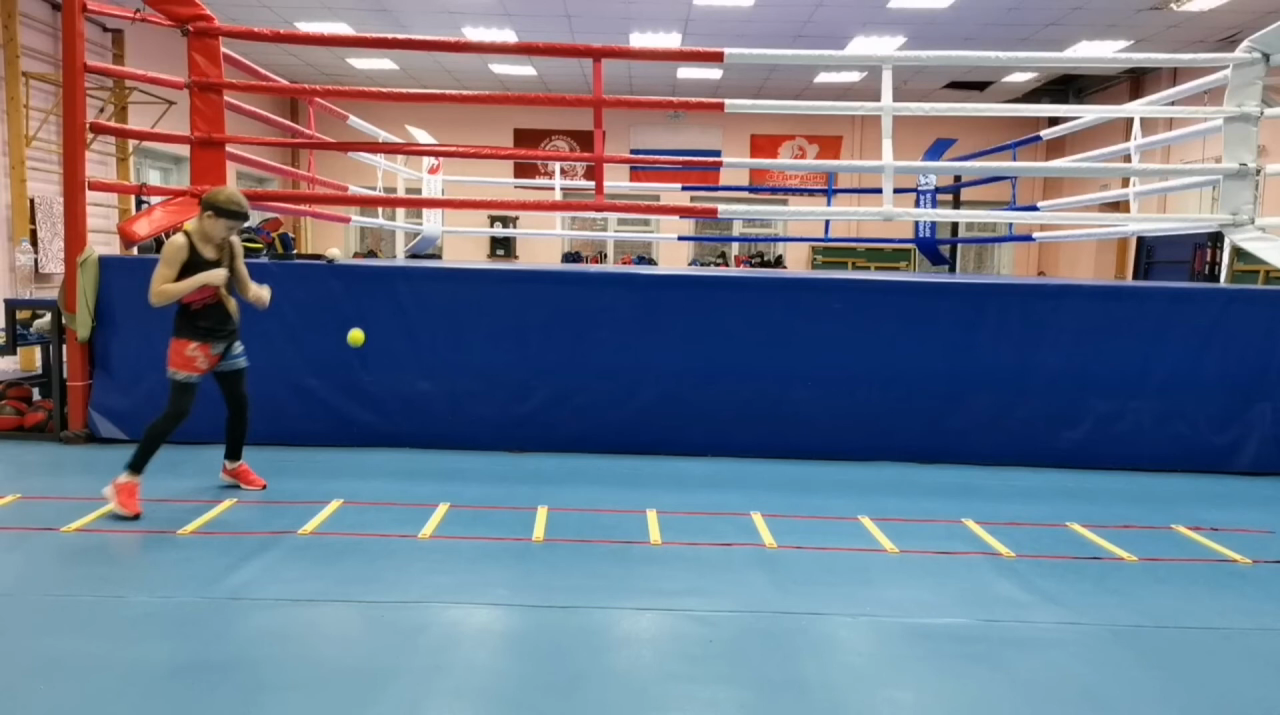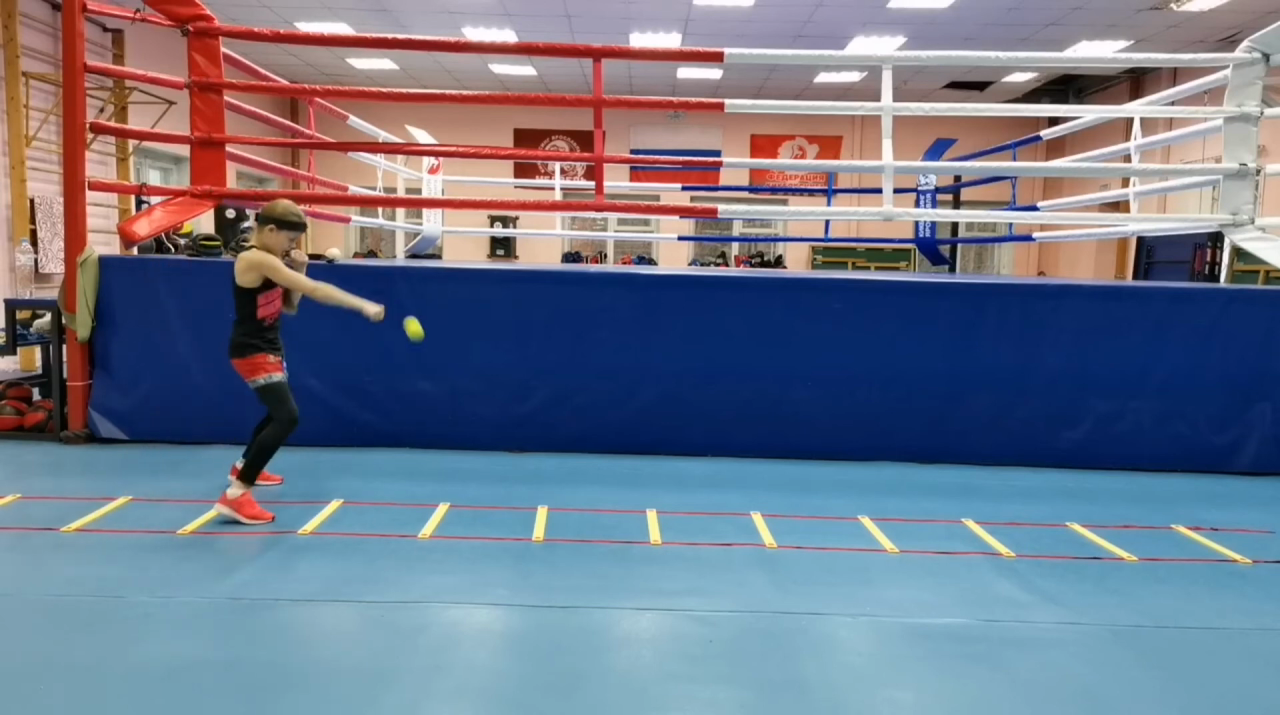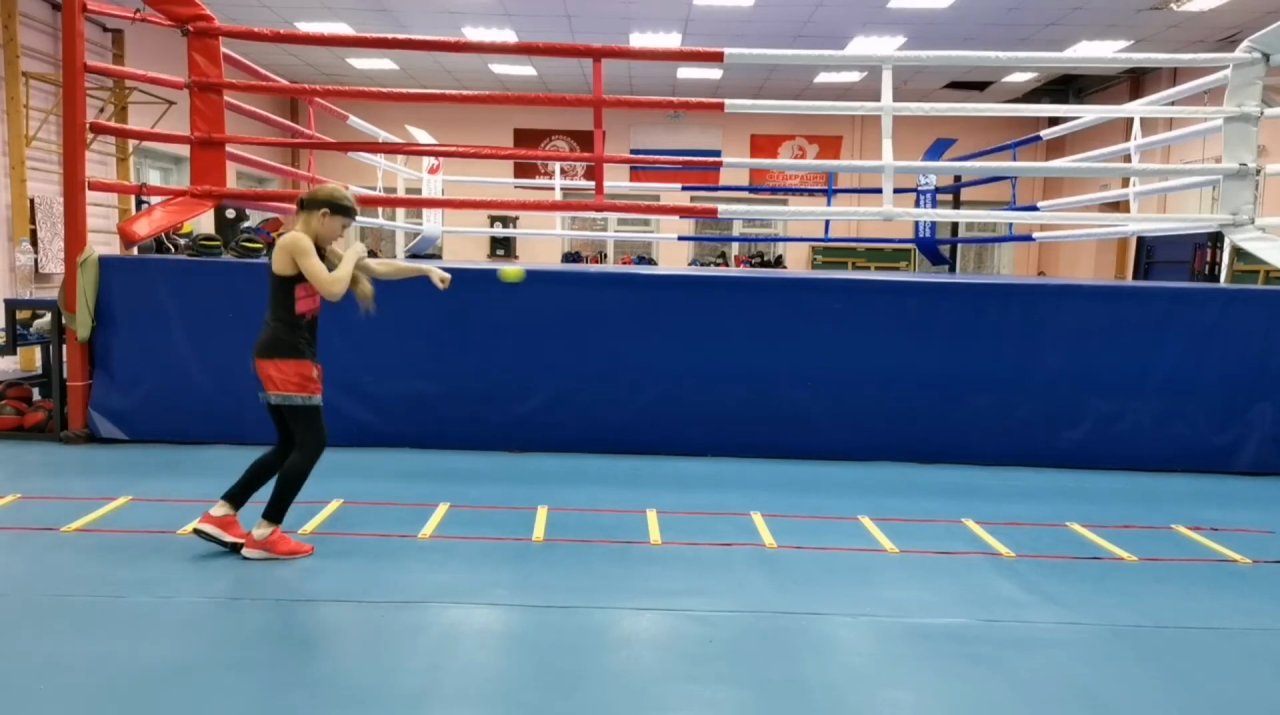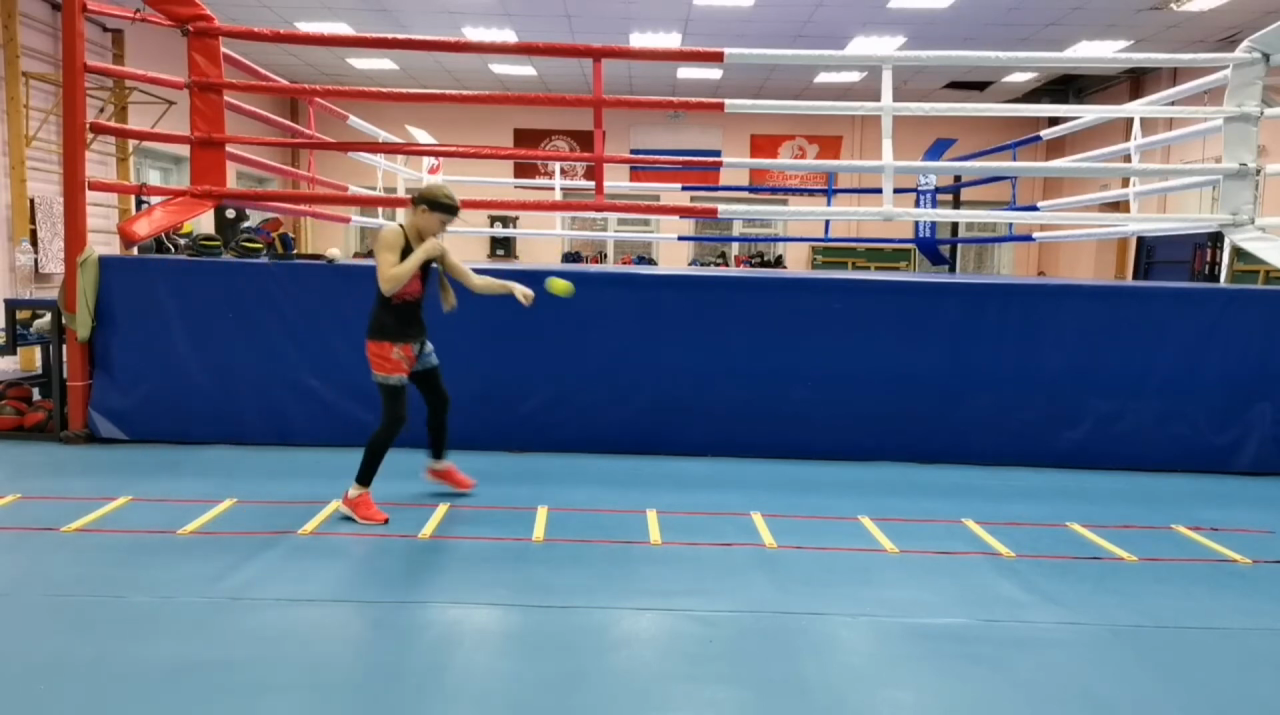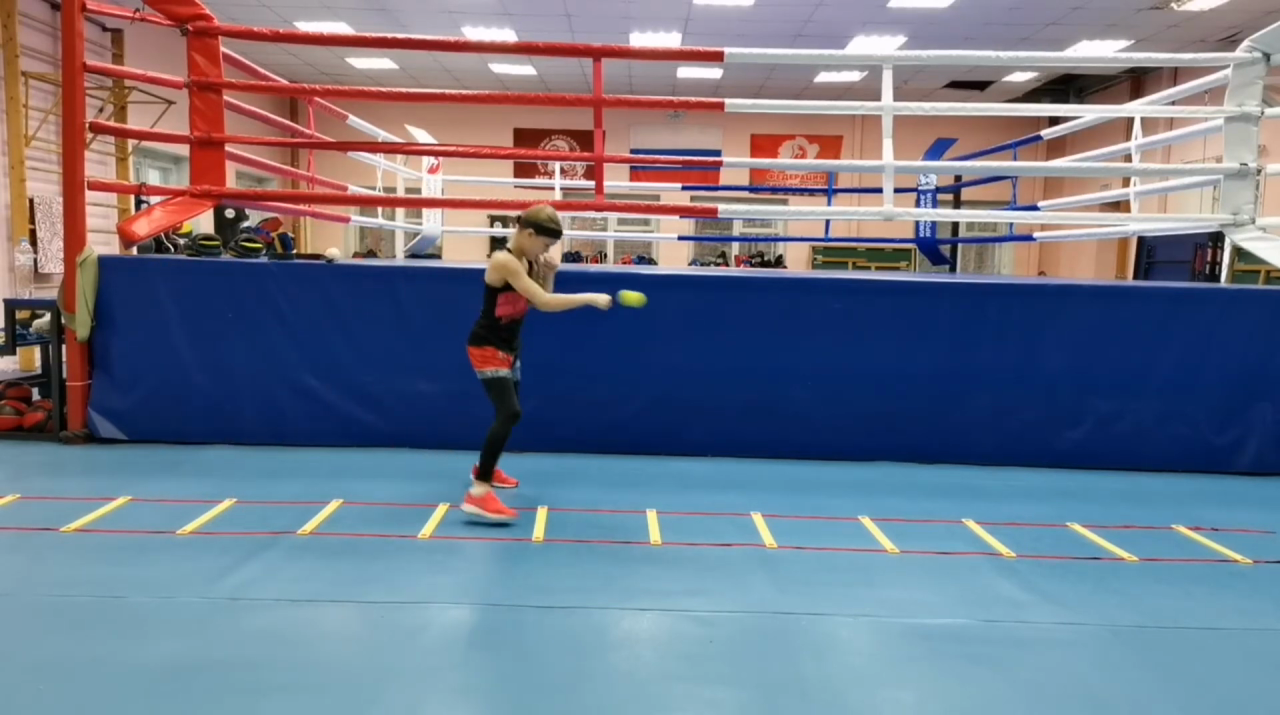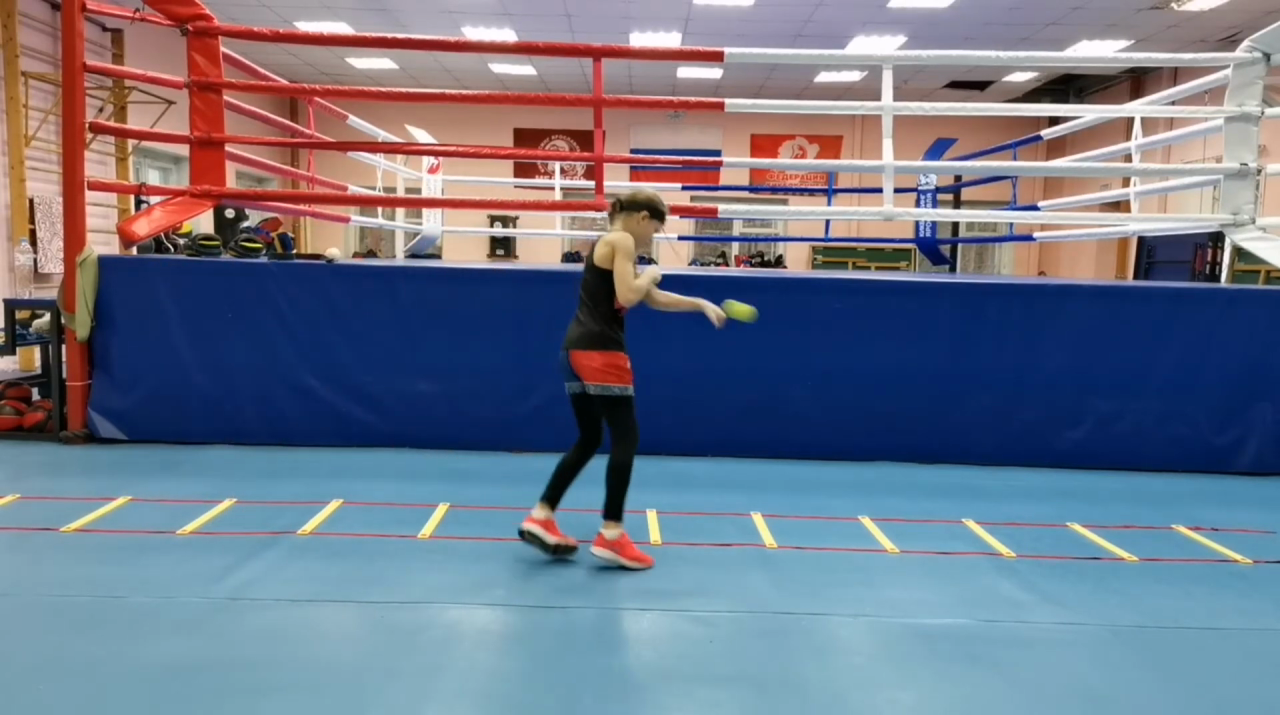
dt=0.7s
person 1, frame 1
left shoulder: (233, 246)
right shoulder: (179, 245)
left elbow: (245, 286)
right elbow: (157, 296)
left wrist: (259, 293)
right wrist: (203, 278)
left hip: (227, 337)
right hip: (192, 340)
left knee: (239, 403)
right knee: (177, 411)
left ankle: (233, 465)
right ankle: (126, 482)
person 1, frame 2
left shoulder: (271, 258)
right shoulder: (256, 260)
left elbow: (290, 305)
right elbow: (313, 290)
left wrist: (299, 270)
right wrist: (363, 305)
left hip: (269, 350)
right hip: (253, 353)
left knee: (281, 413)
right knee: (287, 418)
left ankle: (244, 466)
right ankle: (235, 495)
person 1, frame 3
left shoulder: (318, 249)
right shoulder: (294, 242)
left elbow: (370, 268)
right elbow: (332, 289)
left wrist: (423, 268)
right wrist: (350, 258)
left hip: (297, 357)
right hip: (285, 358)
left knee: (291, 445)
right knee: (309, 447)
left ankle: (220, 514)
right ankle: (262, 533)
person 1, frame 4
left shoulder: (435, 247)
right shoulder: (390, 235)
left elbow: (473, 282)
right elbow: (387, 284)
left wrist: (510, 286)
right wrist: (422, 253)
left hip: (415, 337)
right hip: (388, 338)
left knee: (439, 401)
right knee: (395, 417)
left ankle: (438, 465)
right ankle: (356, 494)
person 1, frame 5
left shoulder: (526, 260)
right shoulder: (503, 261)
left elbow: (539, 301)
right elbow: (544, 301)
left wrist: (548, 274)
right wrist: (591, 298)
left hip: (506, 347)
right hip: (487, 347)
left knee: (508, 409)
right knee: (509, 413)
left ankle: (486, 467)
right ankle: (478, 493)
person 1, frame 6
left shoulder: (609, 244)
right shoulder: (622, 242)
left elbow: (653, 298)
right elbow: (627, 297)
left wrist: (701, 304)
right wrist: (651, 274)
left hip: (578, 348)
right hip: (600, 349)
left knee: (588, 441)
right knee: (625, 437)
left ankle: (541, 517)
right ankle: (610, 535)
